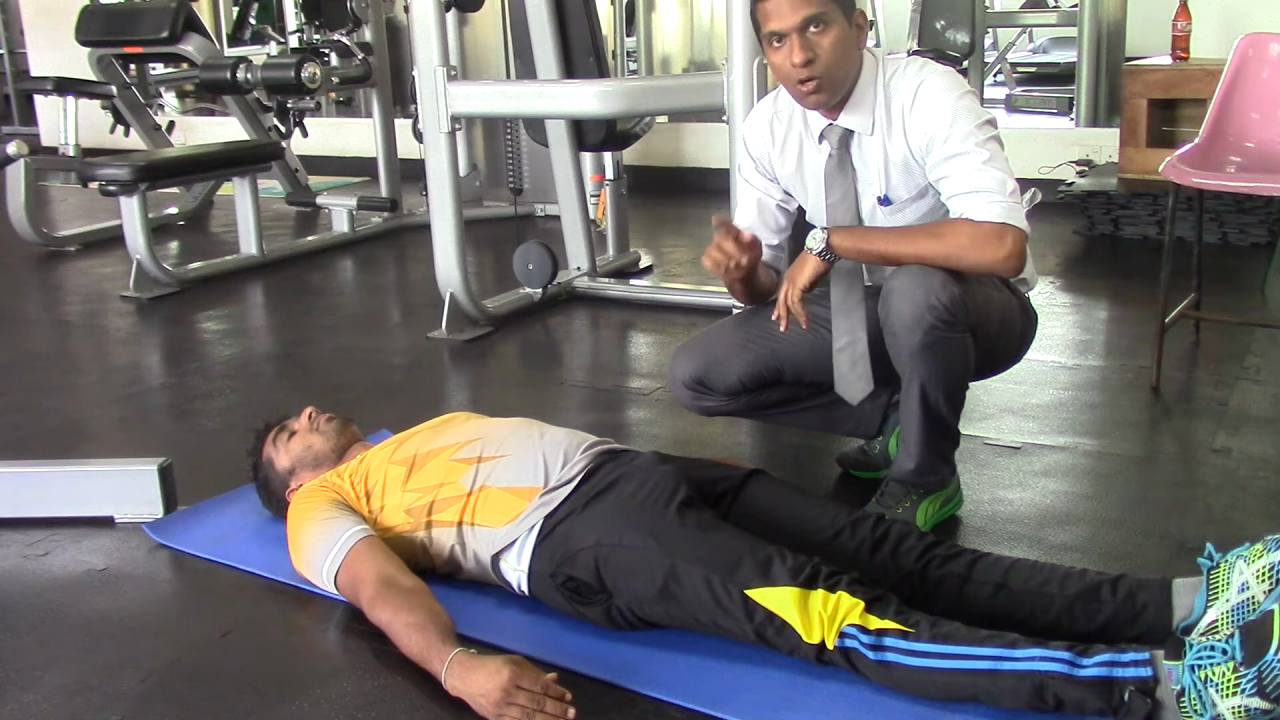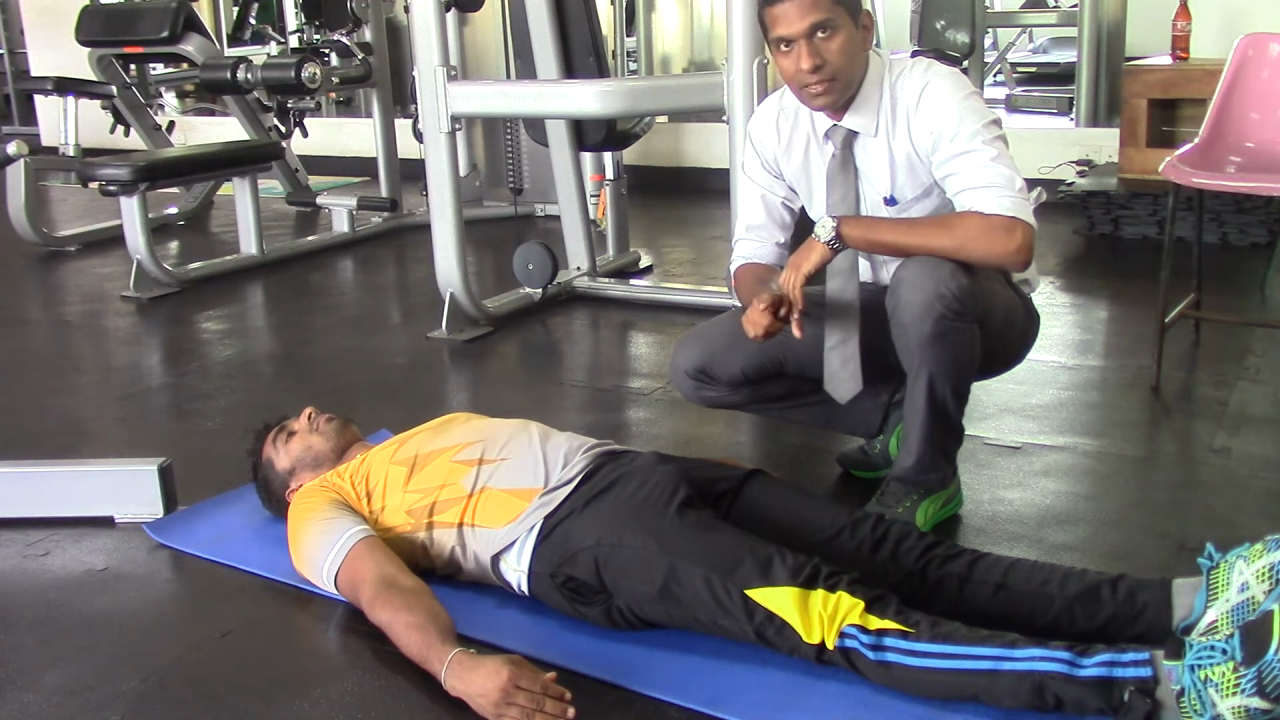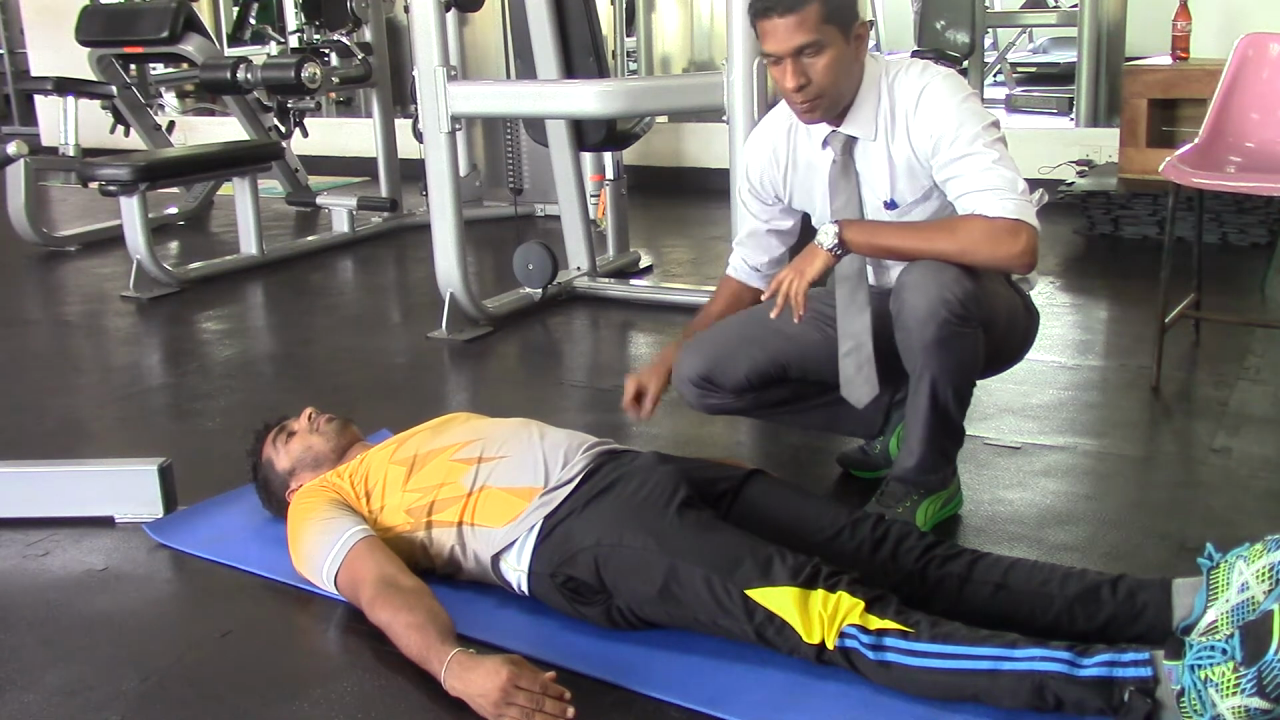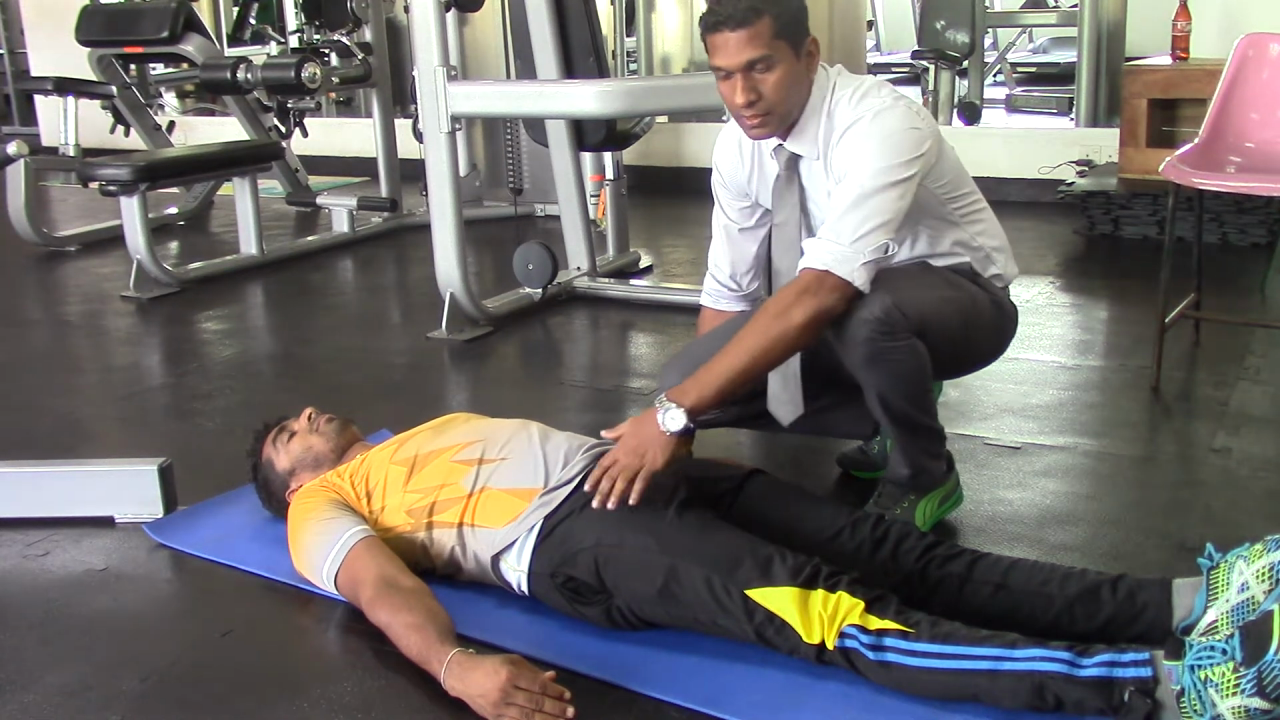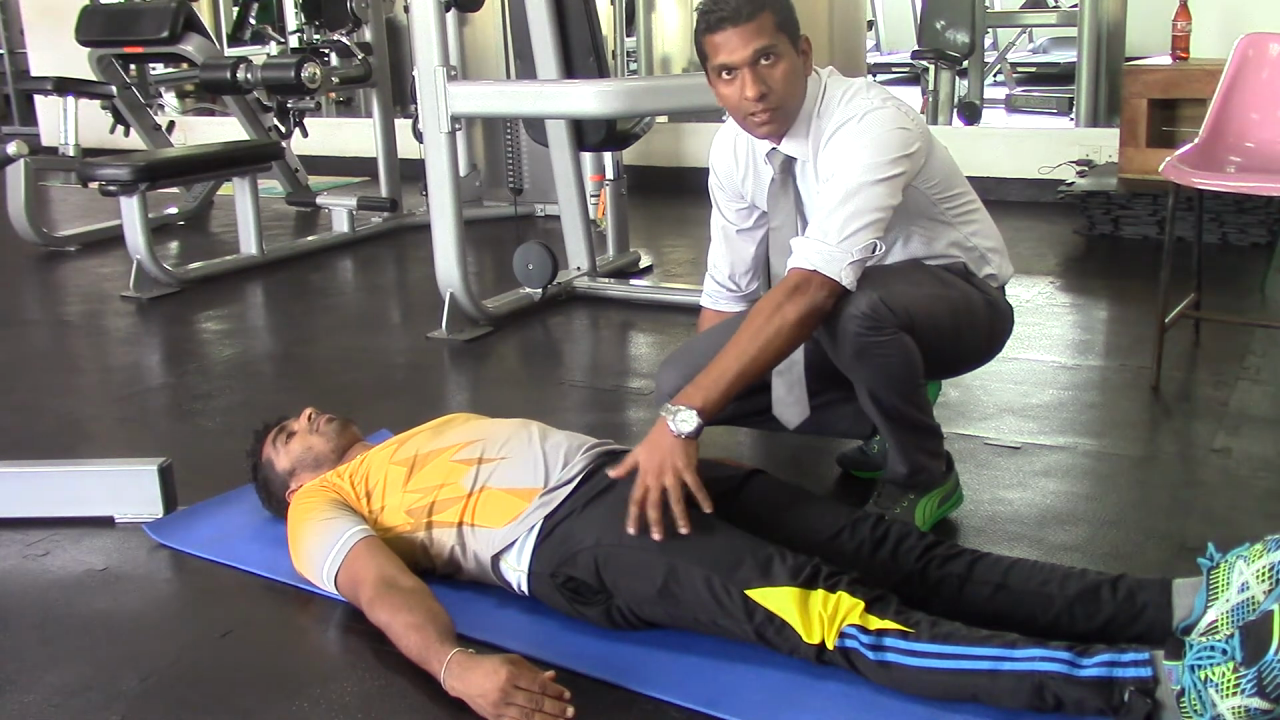
dt=1s
person 1, frame 1
left shoulder: (421, 437)
right shoulder: (325, 511)
right elbow: (383, 588)
left wrist: (713, 462)
left hip: (633, 470)
right hip: (576, 538)
left knee: (896, 554)
right knee: (836, 617)
left ankle: (1185, 605)
person 1, frame 2
left shoulder: (419, 439)
right shoulder: (325, 512)
right elbow: (383, 589)
left wrist: (713, 457)
left hip: (635, 470)
right hip: (575, 538)
left knee: (896, 556)
right knee: (834, 618)
left ankle: (1184, 604)
person 1, frame 3
left shoulder: (421, 439)
right shoulder: (324, 511)
right elbow: (383, 589)
left wrist: (710, 454)
left hip: (632, 471)
right hip: (573, 539)
left knee: (896, 556)
right knee: (830, 616)
left ankle: (1187, 603)
person 1, frame 4
left shoulder: (420, 440)
right shoulder: (323, 511)
right elbow: (383, 588)
right hip: (568, 540)
left knee: (897, 554)
right knee: (829, 615)
left ankle: (1187, 602)
person 1, frame 5
left shoulder: (422, 438)
right shoulder: (323, 512)
right elbow: (383, 589)
left hip: (618, 470)
right hip: (569, 539)
left knee: (893, 555)
right knee: (830, 617)
left ankle: (1187, 604)
person 2, frame 1
left shoulder: (927, 94)
right shoulder: (765, 126)
left elbow: (1000, 245)
right elbow: (764, 278)
left wrist: (833, 240)
right wrist: (741, 265)
left hip: (972, 307)
right hip: (865, 305)
left knee: (916, 293)
right knee: (697, 375)
left ankle: (924, 477)
right ankle: (895, 416)
person 2, frame 2
left shoulder: (933, 95)
right shoulder: (772, 124)
left elbow: (1011, 239)
right elbow: (754, 254)
left wrist: (840, 230)
right wrist: (766, 296)
left hip: (970, 308)
right hip: (871, 308)
left knee: (926, 281)
right knee: (699, 365)
left ankle: (926, 476)
right ankle: (897, 415)
person 2, frame 3
left shoulder: (931, 98)
right shoulder: (772, 142)
left elbow: (1014, 242)
right elbow: (751, 270)
left wrist: (843, 235)
right wrist: (670, 360)
left hip: (968, 308)
right hip: (869, 308)
left knee: (927, 287)
right knee: (705, 372)
left ankle: (925, 477)
right ankle: (895, 416)
person 2, frame 4
left shoulder: (880, 123)
right shoulder: (738, 144)
left elbow: (821, 291)
right elbow: (727, 290)
left wrist: (675, 412)
right wrist: (678, 409)
left hip: (959, 299)
right hip: (845, 308)
left knee: (864, 312)
right knee: (684, 384)
left ankle: (921, 476)
right ankle: (891, 417)
person 2, frame 5
left shoulder: (870, 124)
right shoulder: (732, 146)
left elbow: (810, 289)
right elbow: (727, 291)
left wrist: (682, 418)
right wrist: (686, 411)
left hip: (957, 300)
right hip: (840, 307)
left knee: (854, 308)
right knee: (681, 381)
left ankle: (921, 474)
right ankle: (895, 416)
